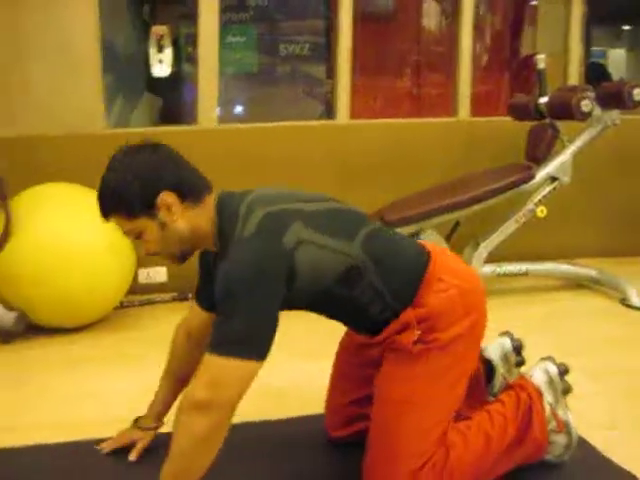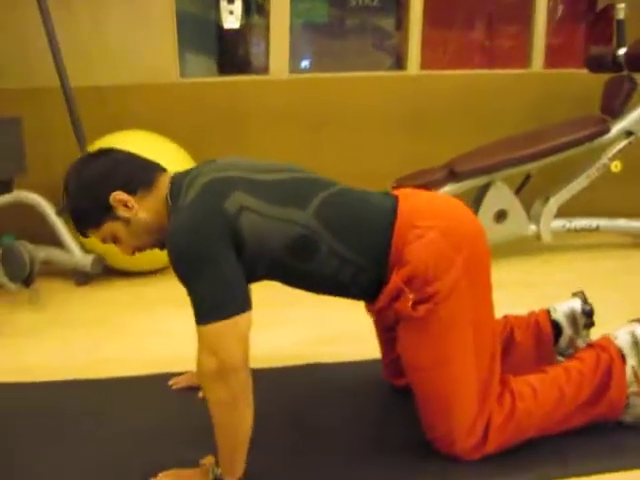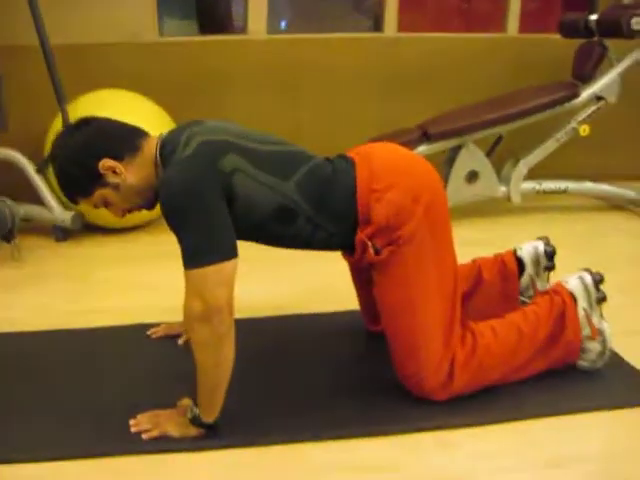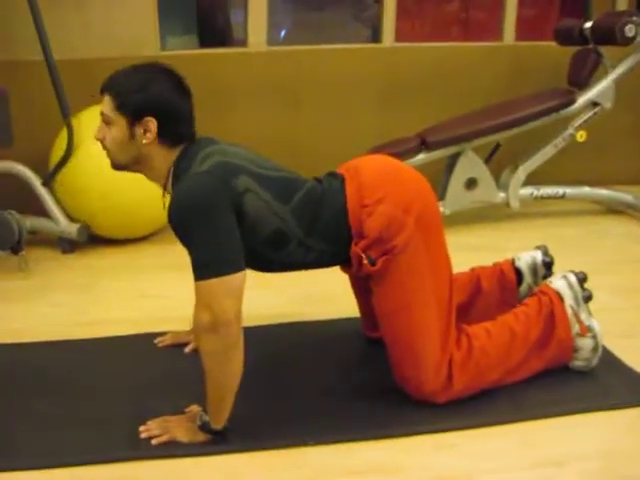
dt=0.7s
person 1, frame 1
left shoulder: (252, 255)
right shoulder: (225, 231)
left elbow: (209, 404)
right elbow: (194, 332)
right wrist: (149, 420)
left hip: (437, 309)
right hip: (394, 308)
right knee: (343, 424)
left ankle: (532, 407)
right ankle: (481, 371)
person 1, frame 2
left shoulder: (192, 230)
right shoulder: (205, 189)
left elbow: (227, 367)
right wrist: (218, 366)
left hip: (431, 251)
right hip: (416, 223)
left knee: (464, 430)
right knee: (406, 377)
right ankle: (553, 331)
person 1, frame 3
left shoulder: (183, 183)
right shoulder: (184, 149)
left elbow: (214, 310)
left wrist: (200, 416)
right wrist: (196, 318)
left hip: (394, 202)
right hip: (378, 176)
left knee: (431, 371)
right knee: (386, 321)
left ankle: (568, 313)
right ankle: (517, 269)
person 1, frame 4
left shoulder: (195, 196)
right shoulder: (199, 161)
left elbow: (223, 321)
left wrist: (210, 424)
right wrist: (201, 326)
left hip: (386, 213)
right hip: (371, 188)
left knee: (430, 376)
right knee: (385, 326)
left ankle: (556, 312)
right ankle: (516, 276)
